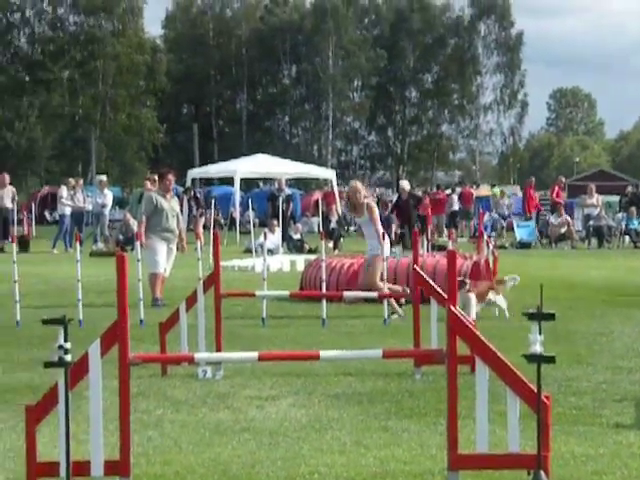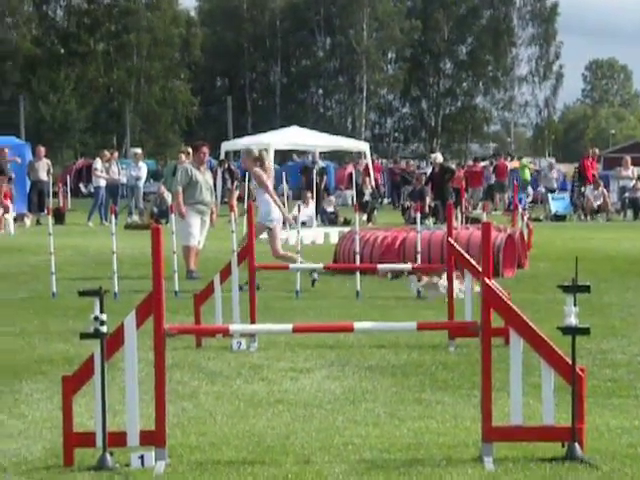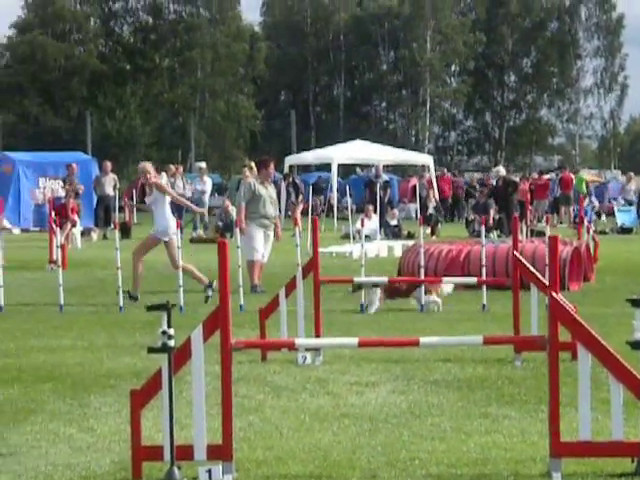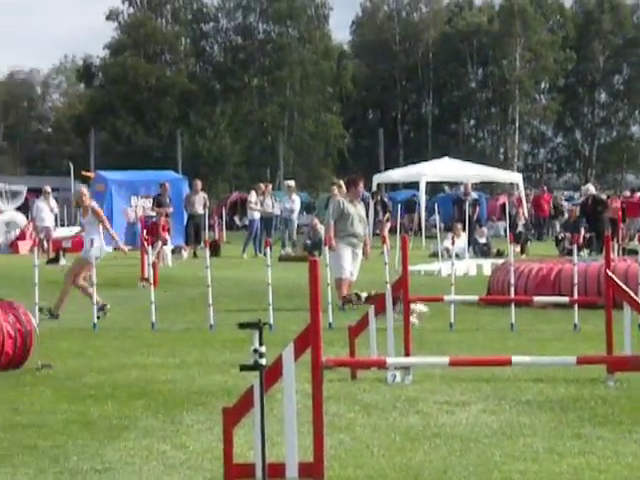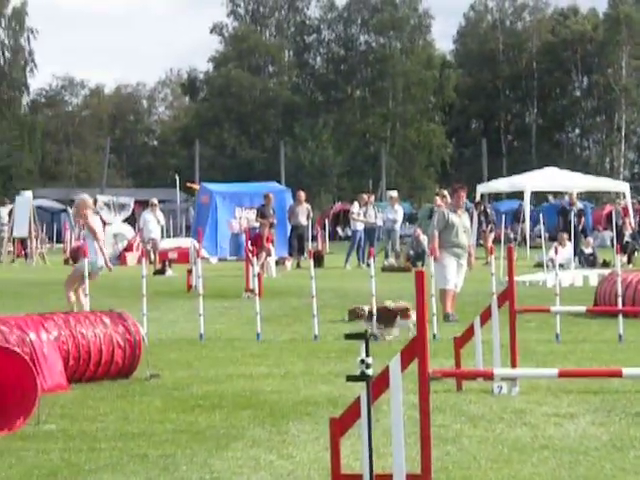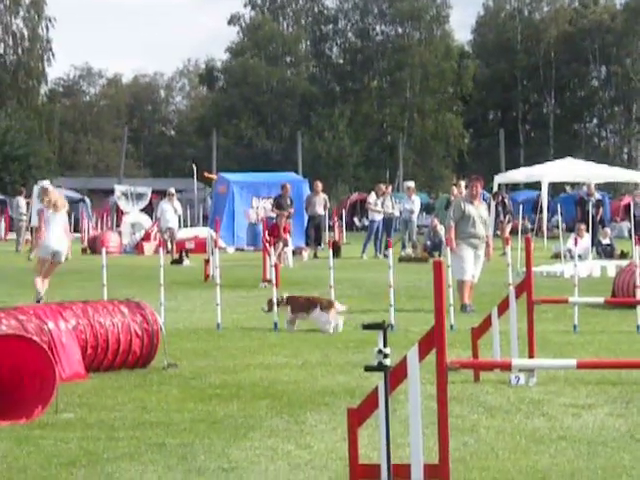
dt=0.5s
person 1, frame 1
left shoulder: (175, 200)
right shoulder: (152, 196)
left elbow: (179, 221)
right elbow: (143, 217)
left wrist: (182, 239)
right wrist: (142, 235)
left hip: (172, 240)
right hip: (156, 238)
left knee: (165, 270)
right knee: (157, 269)
left ankle: (160, 297)
right ankle: (155, 298)
person 1, frame 2
left shoulder: (208, 172)
right shoulder: (186, 168)
left elbow: (211, 194)
right elbow: (178, 188)
left wrist: (213, 211)
right wrist: (180, 205)
left hip: (205, 212)
right hip: (190, 210)
left knee: (198, 243)
right knee: (190, 241)
left ankle: (194, 269)
right ankle: (190, 270)
person 1, frame 3
left shoulder: (272, 187)
right shoulder: (250, 183)
left elbow: (275, 208)
right elbow: (241, 203)
left wrist: (278, 226)
right wrist: (241, 221)
left hip: (269, 226)
right hip: (254, 224)
left knee: (263, 257)
right knee: (255, 255)
left ankle: (259, 283)
right ankle: (254, 284)
person 1, frame 4
left shoulder: (361, 205)
right shoulder: (339, 201)
left elbow: (364, 226)
right elbow: (330, 220)
left wrist: (367, 244)
right wrist: (330, 238)
left hip: (357, 244)
right hip: (342, 243)
left knee: (352, 275)
right knee: (343, 273)
left ankle: (347, 300)
right ankle: (342, 301)
person 1, frame 5
left shoulder: (466, 215)
right shoulder: (443, 212)
left elbow: (469, 236)
right elbow: (435, 231)
left wrist: (471, 254)
right wrist: (435, 249)
left hip: (462, 255)
right hip: (447, 253)
left knee: (456, 286)
right knee: (447, 284)
left ankle: (452, 312)
right ankle: (447, 313)
person 1, frame 6
left shoulder: (484, 205)
right shoulder: (460, 202)
left elbow: (487, 227)
right elbow: (451, 222)
left wrist: (489, 245)
right wrist: (451, 240)
left hip: (479, 246)
right hip: (464, 244)
left knee: (473, 277)
right knee: (464, 275)
left ankle: (469, 303)
right ankle: (464, 304)
person 2, frame 1
left shoulder: (369, 204)
right shoulder: (353, 208)
left elbow: (377, 226)
left wrist: (382, 244)
left hip: (379, 245)
right hip: (372, 246)
left knee: (374, 282)
right knee: (364, 282)
left ankle: (397, 310)
right ankle: (403, 291)
person 2, frame 2
left shoulder: (255, 172)
right shoulder: (263, 171)
left elbow: (271, 192)
left wrist: (283, 212)
left hip: (268, 215)
right hip: (273, 214)
left knee: (245, 244)
right knee: (277, 254)
right ankle: (310, 270)
person 2, frame 3
left shoulder: (158, 184)
right shoulder: (149, 187)
left elbow: (176, 197)
left wrist: (194, 208)
left hip: (164, 226)
right hip: (160, 227)
left knee: (137, 254)
right knee: (176, 264)
right ankle: (207, 284)
person 2, frame 4
left shoulder: (94, 208)
right shoulder: (82, 209)
left elbow: (107, 227)
left wrist: (118, 243)
left hip: (94, 247)
right hip: (89, 247)
left knee: (69, 277)
right knee: (77, 281)
left ankle: (55, 311)
right ankle: (101, 305)
person 2, frame 5
left shoulder: (89, 221)
right shoulder: (95, 218)
left elbow: (100, 241)
left wrist: (106, 261)
left hip: (92, 259)
right hip: (99, 260)
left knee: (68, 285)
right knee: (79, 290)
person 2, frame 6
left shoulder: (43, 210)
right shoulder: (62, 209)
left elbow: (41, 231)
right elbow: (67, 231)
left wrist: (35, 248)
right wrist: (69, 249)
left hip: (48, 244)
right hip: (62, 246)
left knee: (38, 276)
right knee: (46, 277)
left ankle: (39, 294)
right ankle: (39, 298)
